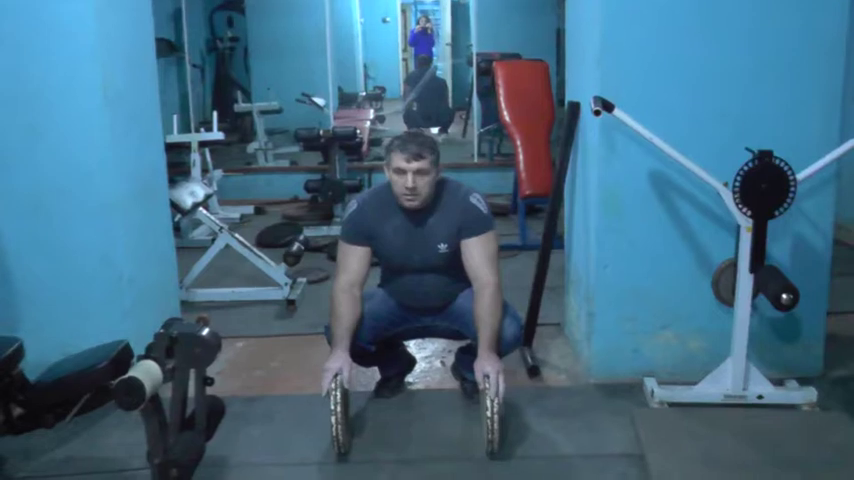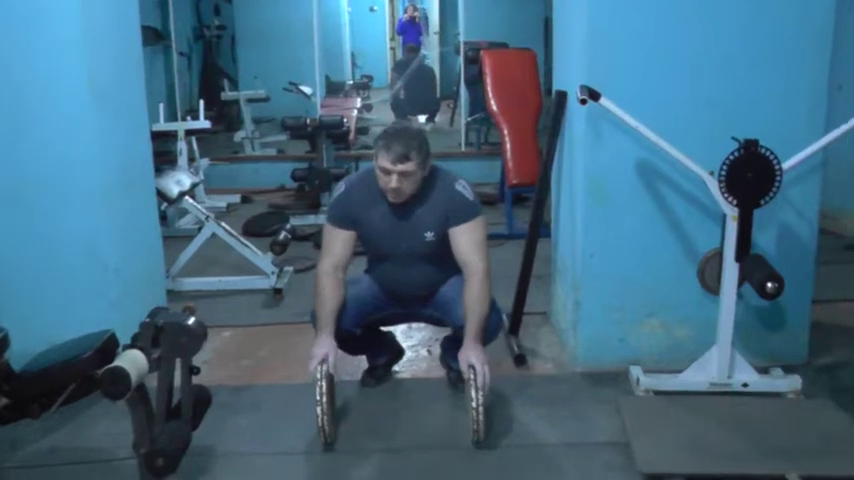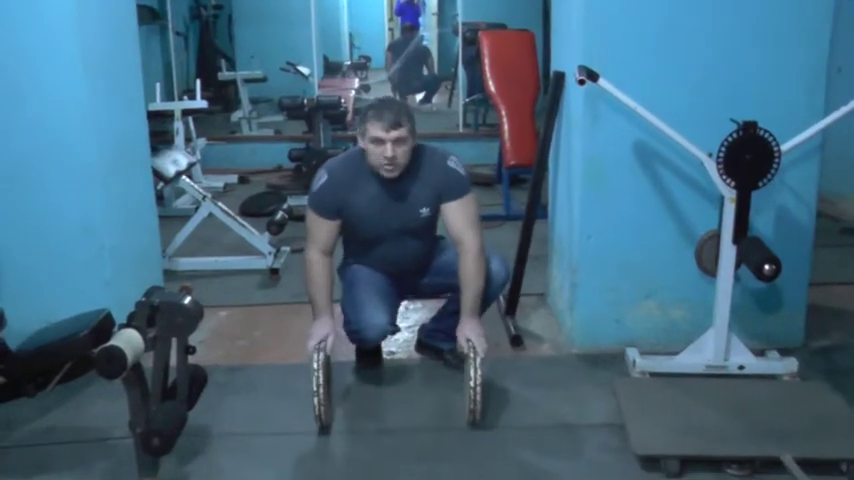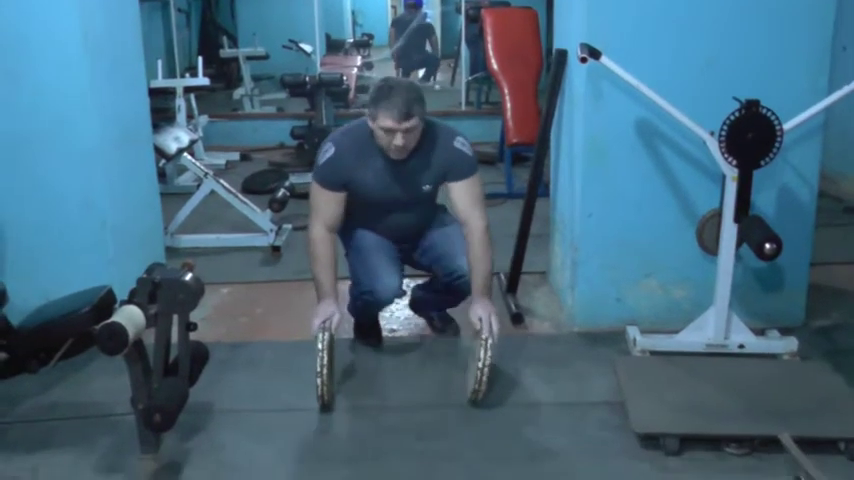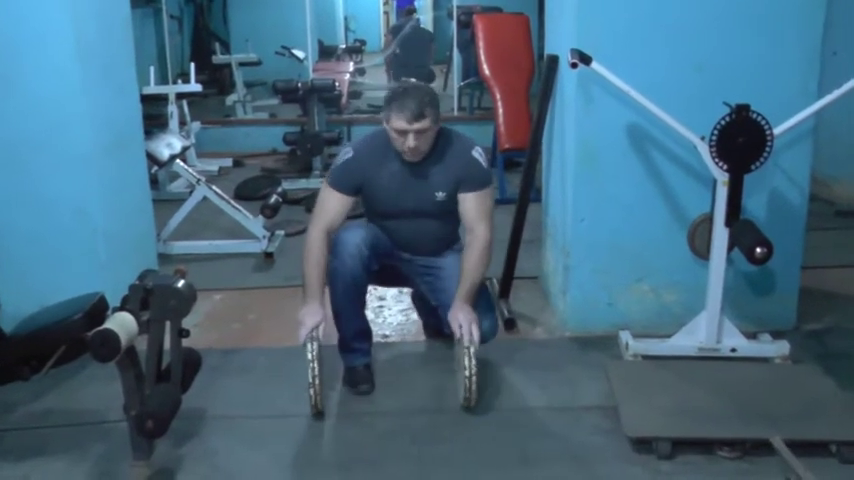
dt=0.7s
person 1, frame 1
left shoulder: (467, 204)
right shoulder: (363, 209)
left elbow: (486, 281)
right elbow: (348, 285)
left wrist: (486, 352)
right wrist: (340, 350)
left hip: (456, 300)
right hip: (396, 302)
left knee: (508, 332)
right knee: (343, 334)
left ankle: (468, 366)
right ankle: (394, 366)
person 1, frame 2
left shoulder: (454, 193)
right shoulder: (350, 193)
left elbow: (476, 268)
right elbow: (331, 268)
left wrist: (471, 342)
right wrist: (324, 334)
left hip: (443, 286)
right hip: (381, 287)
left knee: (486, 321)
right knee: (330, 318)
left ankle: (453, 356)
right ankle: (383, 353)
person 1, frame 3
left shoulder: (443, 168)
right shoulder: (334, 178)
left elbow: (469, 243)
right elbow: (318, 252)
left wrist: (469, 317)
right wrist: (323, 317)
left hip: (428, 261)
right hip: (368, 269)
left knee: (494, 272)
right knee: (372, 328)
left ankle: (436, 337)
right ankle: (369, 341)
person 1, frame 4
left shoulder: (450, 146)
right shoulder: (340, 149)
left elbow: (475, 222)
right elbow: (322, 228)
left wrist: (481, 297)
right wrist: (327, 298)
left hip: (427, 227)
right hip: (368, 233)
left knee: (466, 269)
right knee: (383, 288)
left ankle: (428, 303)
right ankle: (364, 317)
person 1, frame 5
left shoulder: (466, 155)
right shoulder: (359, 156)
left elbow: (479, 233)
right elbow: (320, 228)
left wrist: (464, 303)
right wrist: (313, 301)
left hip: (440, 256)
right hip: (384, 251)
left knee: (479, 328)
right knee: (348, 242)
left ankle: (430, 306)
right ankle: (355, 355)
